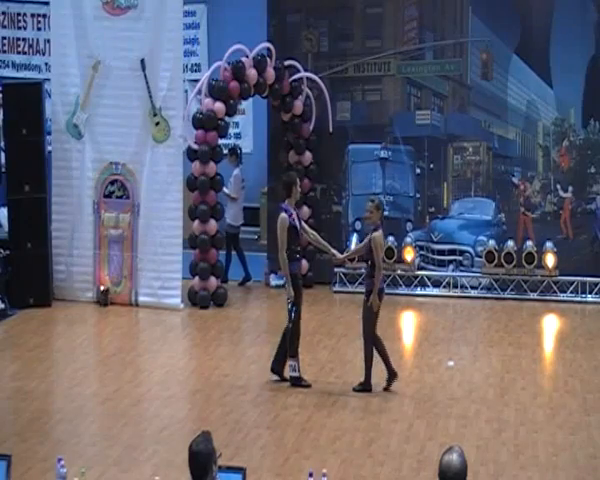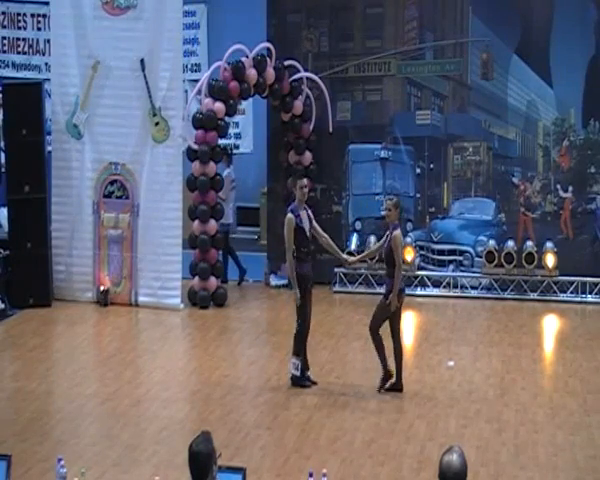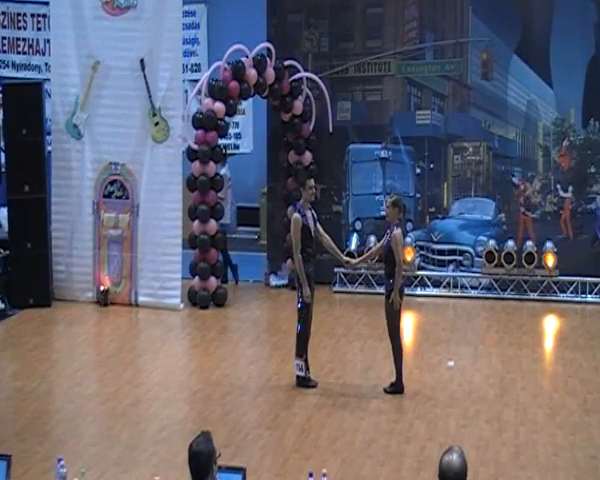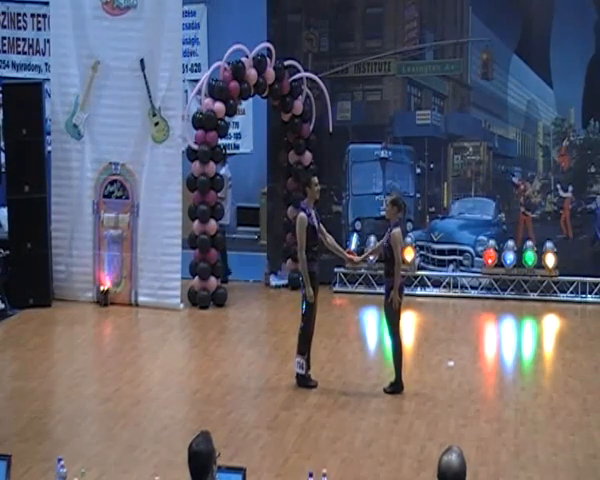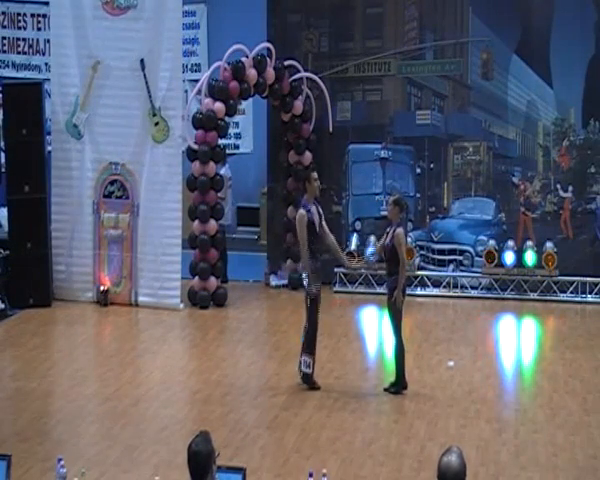
dt=0.7s
person 1, frame 1
left shoulder: (294, 213)
right shoulder: (284, 217)
left elbow: (311, 235)
right elbow: (282, 254)
left wrist: (331, 251)
right wrist: (288, 285)
left hip: (297, 272)
right hip: (291, 274)
left knee: (293, 322)
right knee: (294, 324)
left ankle: (278, 365)
right ankle: (294, 374)
person 1, frame 2
left shoulder: (308, 212)
right shoulder: (291, 217)
left elbow: (322, 237)
right elbow: (289, 254)
left wrist: (341, 256)
right wrist: (294, 286)
left hip: (308, 270)
right hip: (299, 272)
left knee: (306, 322)
right knee: (302, 323)
left ankle: (303, 371)
right ankle: (296, 373)
person 1, frame 3
left shoulder: (311, 212)
right shoulder: (297, 217)
left elbow: (324, 238)
right elbow: (296, 254)
left wrist: (342, 258)
right wrist: (304, 285)
left hip: (311, 269)
right hip: (303, 272)
left knee: (307, 322)
right knee: (304, 322)
left ankle: (304, 370)
right ankle: (301, 374)
person 1, frame 4
left shoulder: (314, 212)
right shoulder: (303, 216)
left elbow: (326, 238)
right elbow: (301, 253)
left wrist: (345, 256)
right wrist: (307, 285)
left hip: (315, 270)
right hip: (308, 272)
left knee: (310, 322)
right knee: (307, 323)
left ankle: (305, 370)
right ankle: (301, 374)
person 1, frame 5
left shoulder: (317, 208)
right shoulder: (302, 213)
left elbow: (327, 236)
right elbow: (304, 250)
left wrist: (343, 259)
right wrist: (310, 280)
left hip: (318, 267)
right hip: (311, 269)
left knee: (312, 319)
right knee: (312, 321)
left ankle: (305, 367)
right ankle: (307, 373)
person 2, frame 1
left shoulder: (376, 235)
right shoulder: (373, 234)
left elbow: (378, 267)
right elbow: (361, 248)
left wrist: (374, 294)
right wrist: (343, 257)
left hip: (374, 288)
right hip: (372, 287)
left knee: (368, 335)
right knee: (371, 333)
left ankle: (367, 382)
right ankle: (390, 370)
person 2, frame 2
left shoulder: (396, 234)
right shoulder: (390, 232)
left elbow: (399, 266)
right elbow: (376, 249)
left wrist: (394, 294)
right wrist: (356, 259)
left hip: (395, 289)
right hip: (392, 288)
left knee: (374, 328)
right knee: (395, 334)
left ankle: (386, 372)
right ankle: (398, 381)
person 2, frame 3
left shoulder: (396, 232)
right shoulder: (390, 230)
left elbow: (400, 264)
right elbow: (377, 250)
left wrist: (396, 291)
right wrist: (357, 261)
left hip: (394, 287)
right hip: (390, 285)
left knee: (394, 334)
right knee: (393, 334)
left ankle: (398, 383)
right ankle: (398, 380)
person 2, frame 4
left shoulder: (396, 231)
right shoulder: (391, 230)
left elbow: (398, 263)
right elbow: (378, 247)
left wrist: (395, 290)
right wrist: (360, 259)
left hip: (394, 287)
right hip: (390, 285)
left knee: (394, 334)
right knee: (393, 333)
left ankle: (398, 382)
right ankle: (397, 380)
person 2, frame 5
left shoulder: (398, 232)
right shoulder: (390, 230)
left elbow: (403, 262)
right elbow: (379, 250)
left wrist: (399, 289)
left hip: (396, 285)
right hip: (391, 284)
left knee: (397, 334)
right knee: (395, 333)
left ankle: (401, 380)
right ankle: (399, 379)
person 3, frame 1
left shoulder: (236, 174)
right shoulder: (238, 172)
left elbow: (234, 197)
left wrist: (222, 189)
right wrist: (225, 189)
left hip: (233, 217)
right hip: (235, 216)
left knee: (229, 247)
right knee: (236, 246)
left ankle: (225, 276)
right ankle: (247, 274)
person 3, frame 2
left shoulder: (226, 174)
right shoulder: (231, 172)
left elbow: (223, 197)
left hip: (224, 216)
right hip: (228, 215)
left knee: (225, 246)
right knee: (227, 246)
left ankle: (224, 276)
right ankle: (240, 269)
person 3, frame 3
left shoulder: (223, 173)
right shoulder: (225, 170)
left elbow: (221, 196)
left hip: (223, 216)
right hip: (225, 216)
left knee: (222, 247)
right knee: (223, 246)
person 3, frame 4
left shoulder: (223, 173)
right shoulder: (226, 171)
left elbow: (220, 196)
right hip: (223, 216)
left knee: (221, 246)
right knee: (221, 246)
left ankle: (223, 275)
right ankle: (225, 270)
person 3, frame 5
left shoulder: (223, 173)
right shoulder: (226, 170)
left elbow: (221, 196)
left hip: (221, 217)
right hip: (224, 216)
left knee: (221, 247)
right knee: (221, 247)
left ankle: (223, 275)
right ankle: (223, 274)
